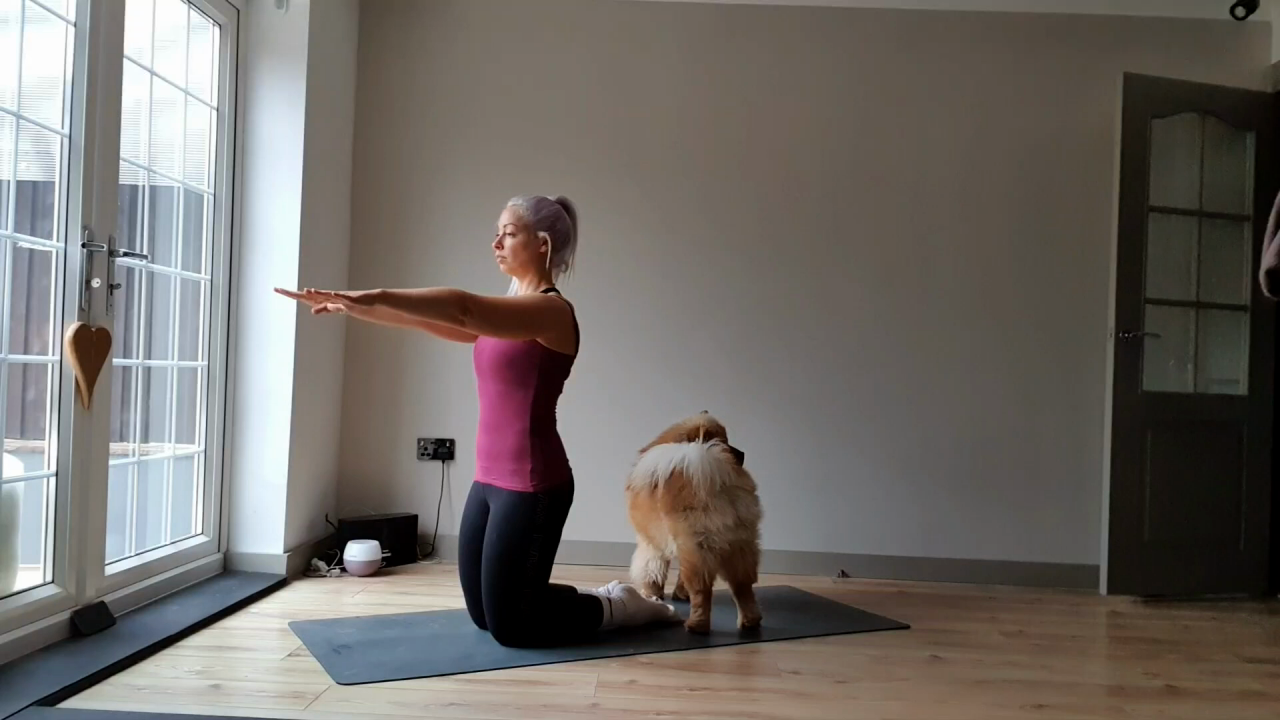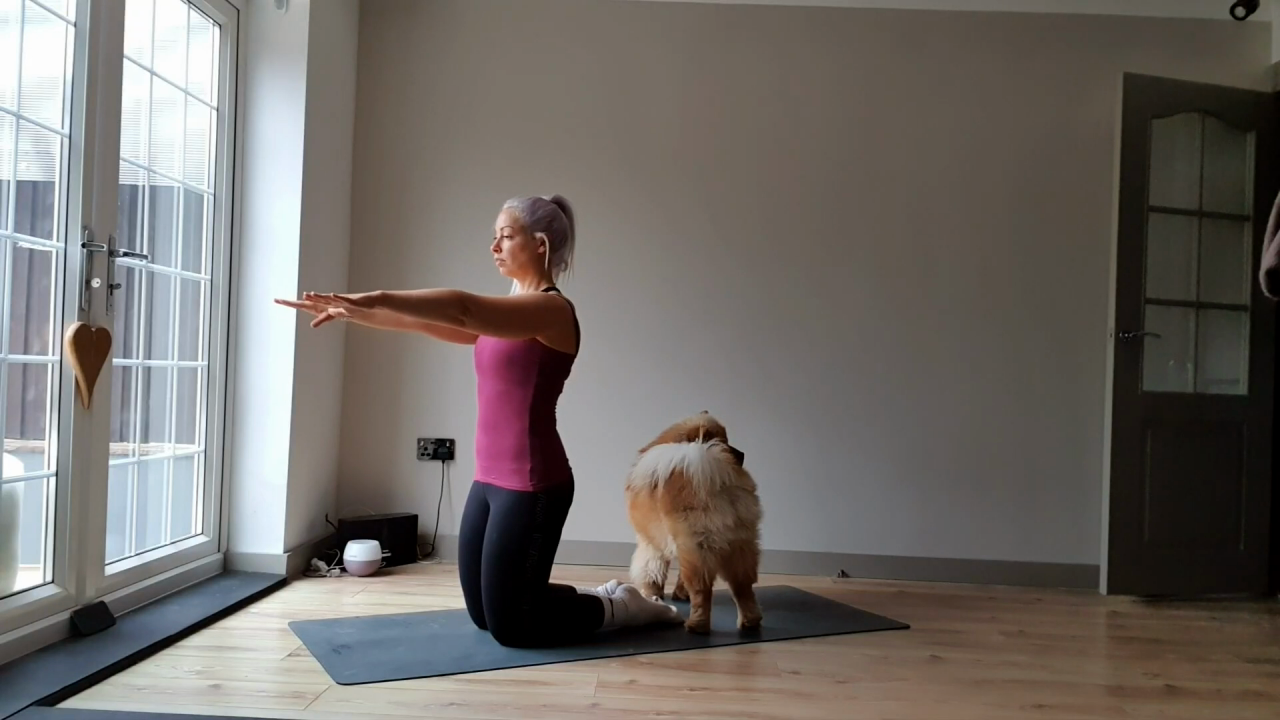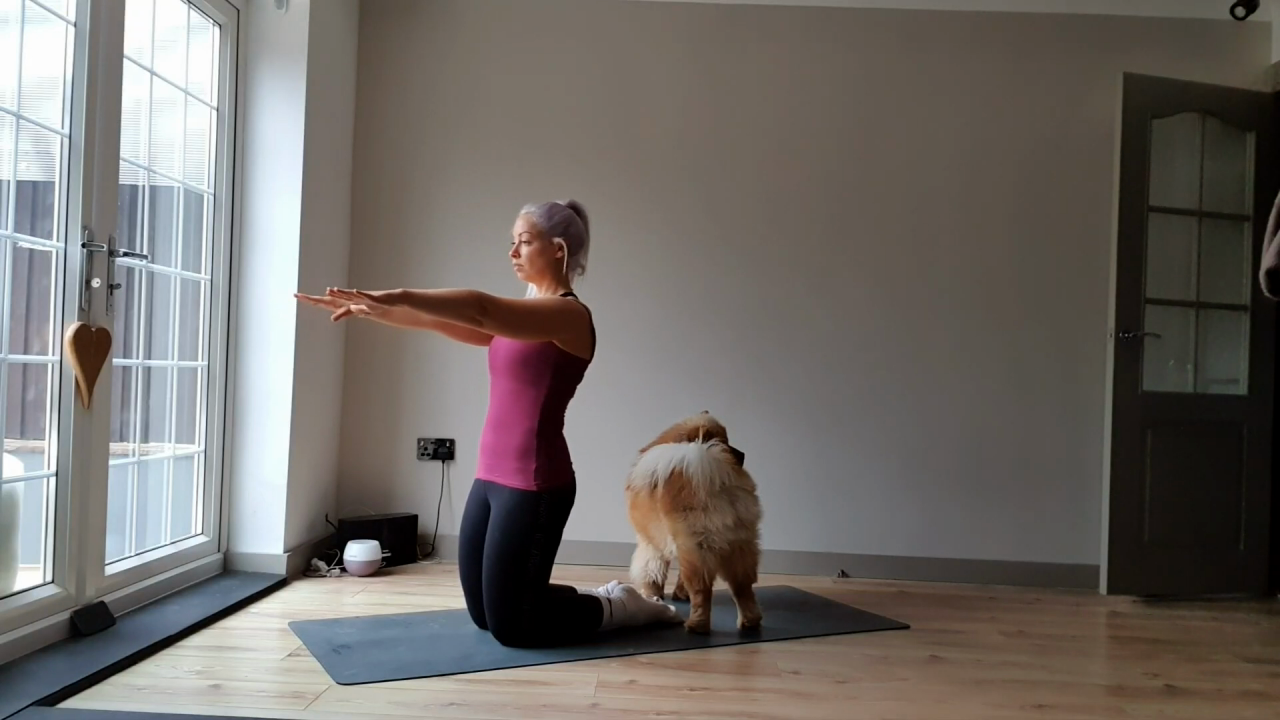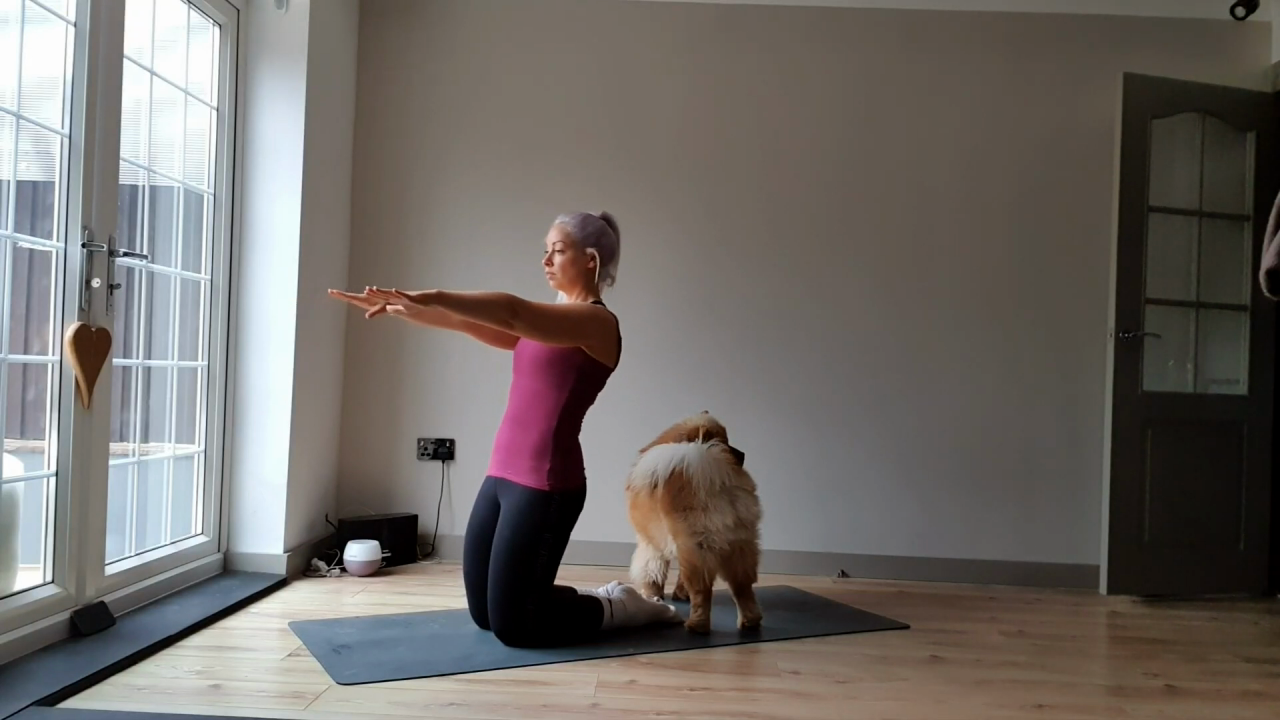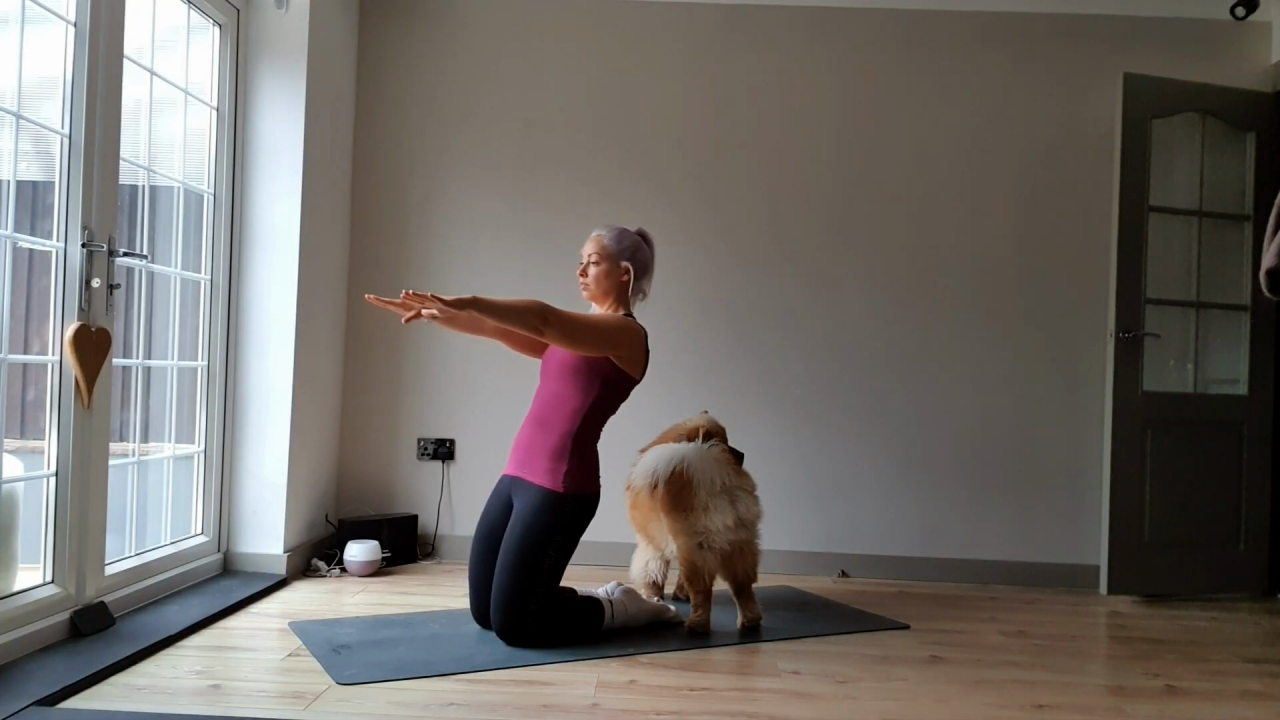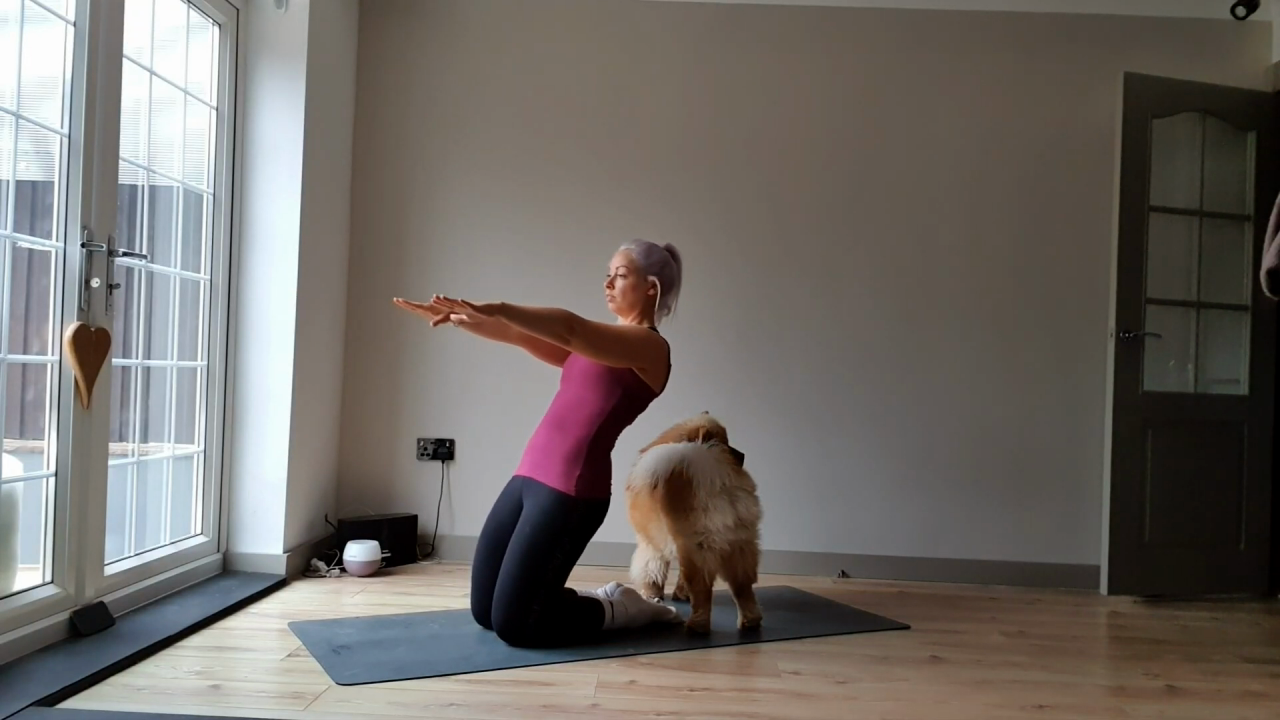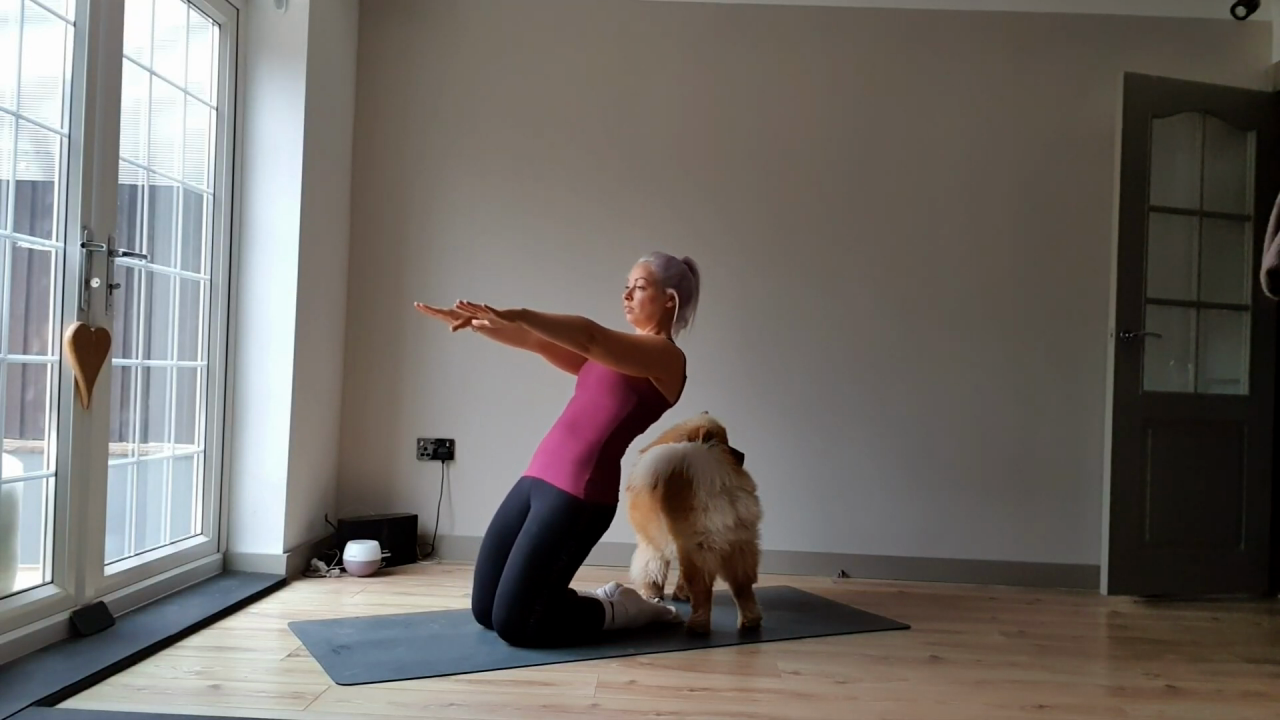
dt=0.7s
person 1, frame 1
left shoulder: (552, 311)
right shoulder: (504, 313)
left elbow: (462, 308)
right elbow: (428, 321)
left wrist: (378, 295)
right wrist: (353, 306)
left hip: (533, 485)
right hip: (492, 480)
left knee: (510, 624)
right knee: (483, 613)
left ankle: (620, 607)
right ankle: (602, 597)
person 1, frame 2
left shoulder: (553, 310)
right shoulder: (503, 316)
left elbow: (462, 308)
right elbow: (428, 322)
left wrist: (377, 298)
right wrist: (350, 310)
left hip: (532, 485)
right hip: (491, 479)
left knee: (510, 626)
right knee: (483, 613)
left ankle: (620, 607)
right ankle: (602, 596)
person 1, frame 3
left shoulder: (570, 316)
right shoulder: (519, 318)
left elbow: (481, 308)
right elbow: (442, 321)
left wrist: (398, 295)
right wrist: (369, 308)
left hip: (535, 485)
right hip: (492, 478)
left knee: (511, 625)
right knee: (483, 613)
left ankle: (619, 607)
right ankle: (602, 597)
person 1, frame 4
left shoulder: (597, 323)
right shoulder: (544, 325)
left elbow: (511, 312)
right elbow: (468, 323)
left wrist: (432, 296)
right wrist: (399, 307)
left hip: (546, 484)
right hip: (503, 476)
left knee: (513, 625)
right knee: (483, 612)
left ankle: (620, 608)
right ankle: (601, 597)
person 1, frame 5
left shoulder: (627, 334)
right shoulder: (573, 335)
left elbow: (543, 319)
right elbow: (498, 330)
left wrist: (468, 302)
right wrist: (431, 312)
left hip: (561, 485)
right hip: (519, 476)
left knee: (513, 623)
right knee: (484, 612)
left ankle: (621, 609)
right ankle: (602, 599)
person 1, frame 6
left shoulder: (650, 347)
right shoulder: (595, 345)
left elbow: (569, 328)
right elbow: (522, 336)
left wrist: (497, 308)
right wrist: (459, 317)
left hip: (572, 488)
right hip: (530, 476)
left knee: (514, 623)
right knee: (485, 611)
left ankle: (621, 609)
right ankle: (605, 599)
person 1, frame 7
left shoulder: (667, 358)
right shoulder: (611, 355)
left elbow: (589, 336)
right elbow: (538, 342)
left wrist: (518, 314)
right wrist: (475, 321)
left hip: (581, 492)
right hip: (539, 478)
left knee: (514, 622)
right knee: (484, 609)
left ankle: (622, 609)
right ankle: (605, 600)
